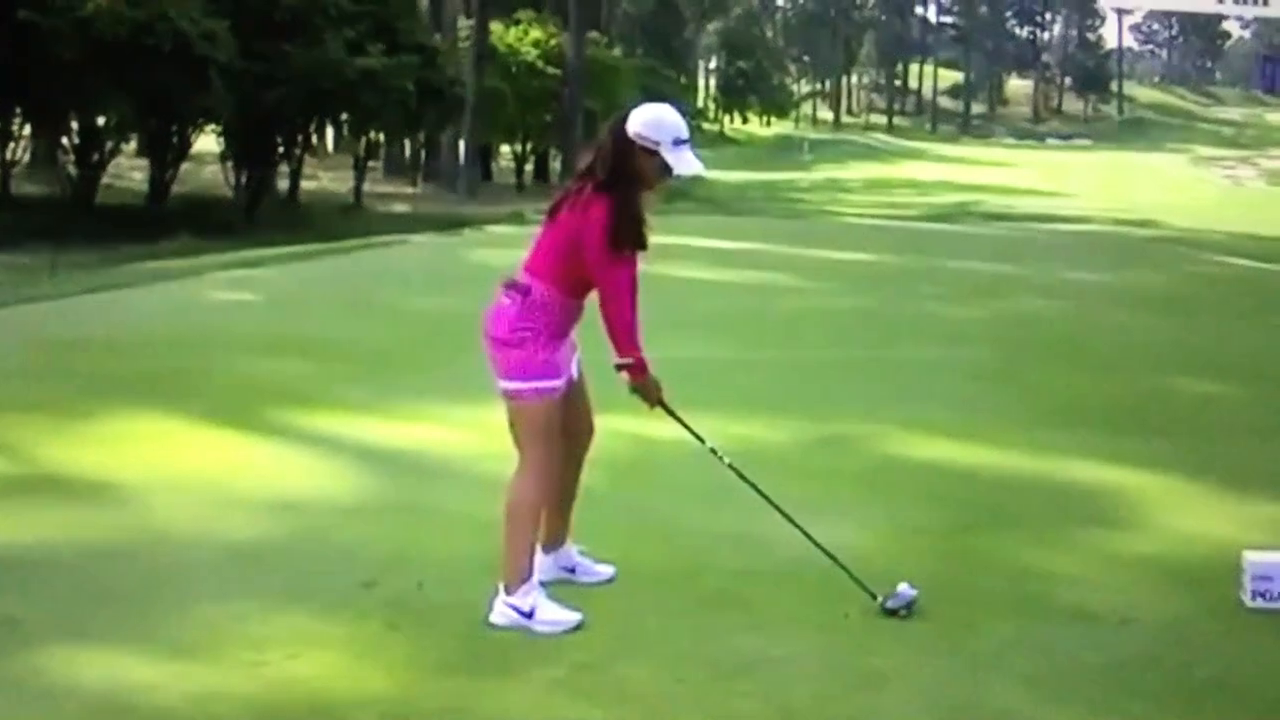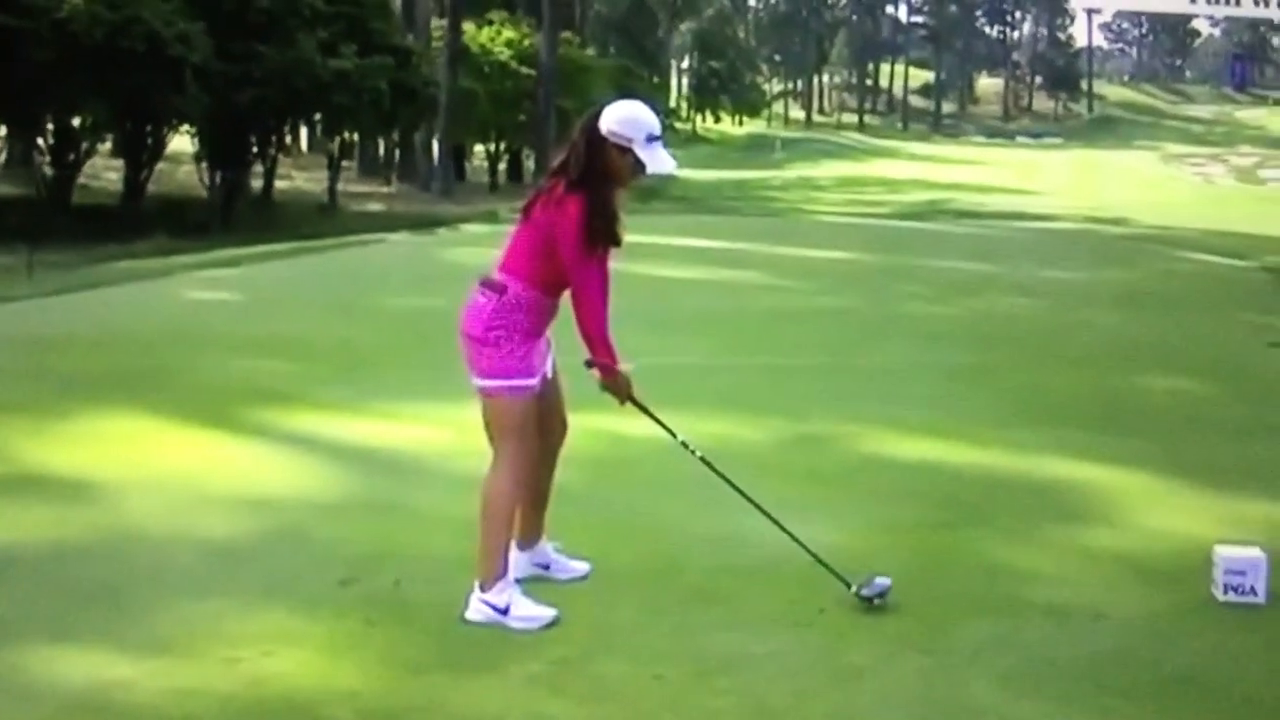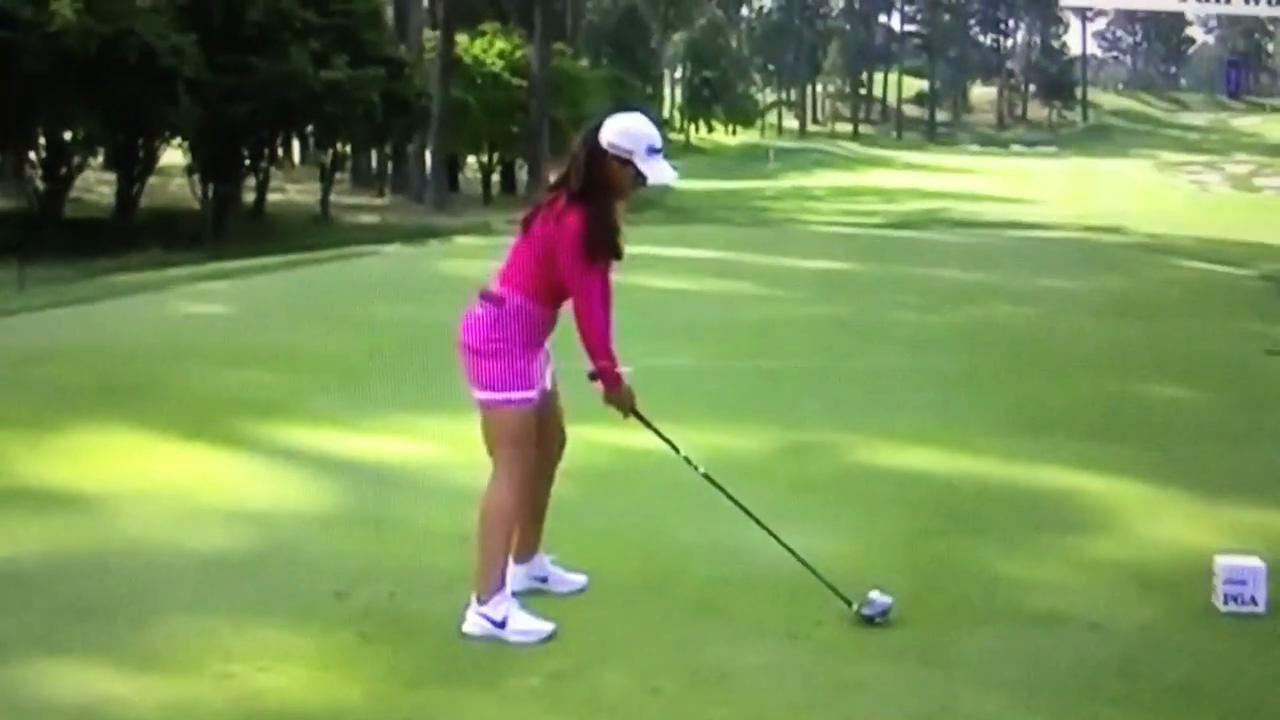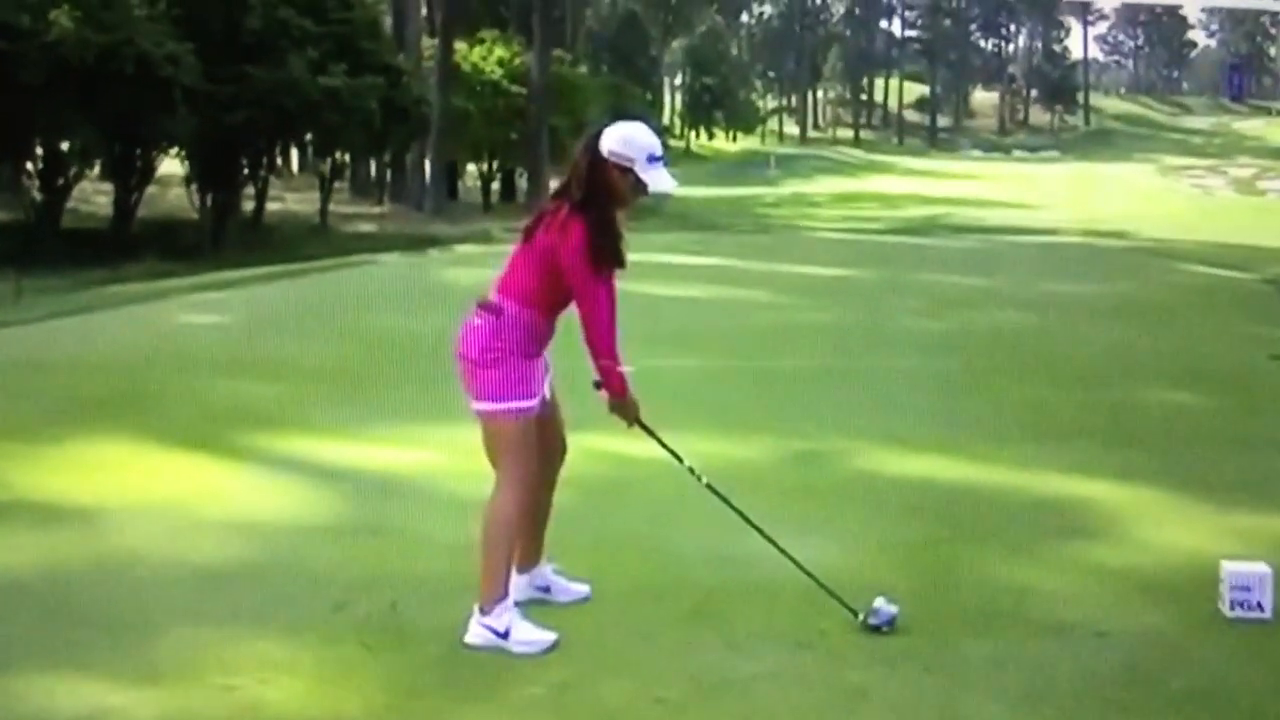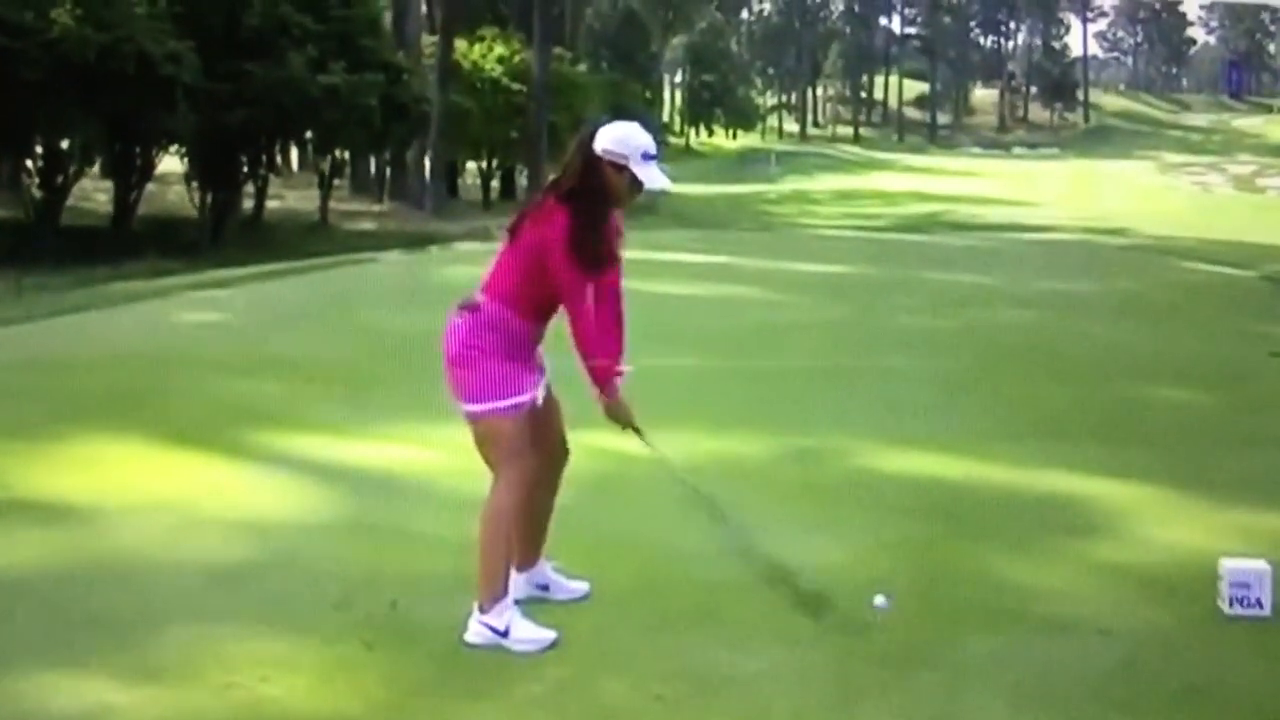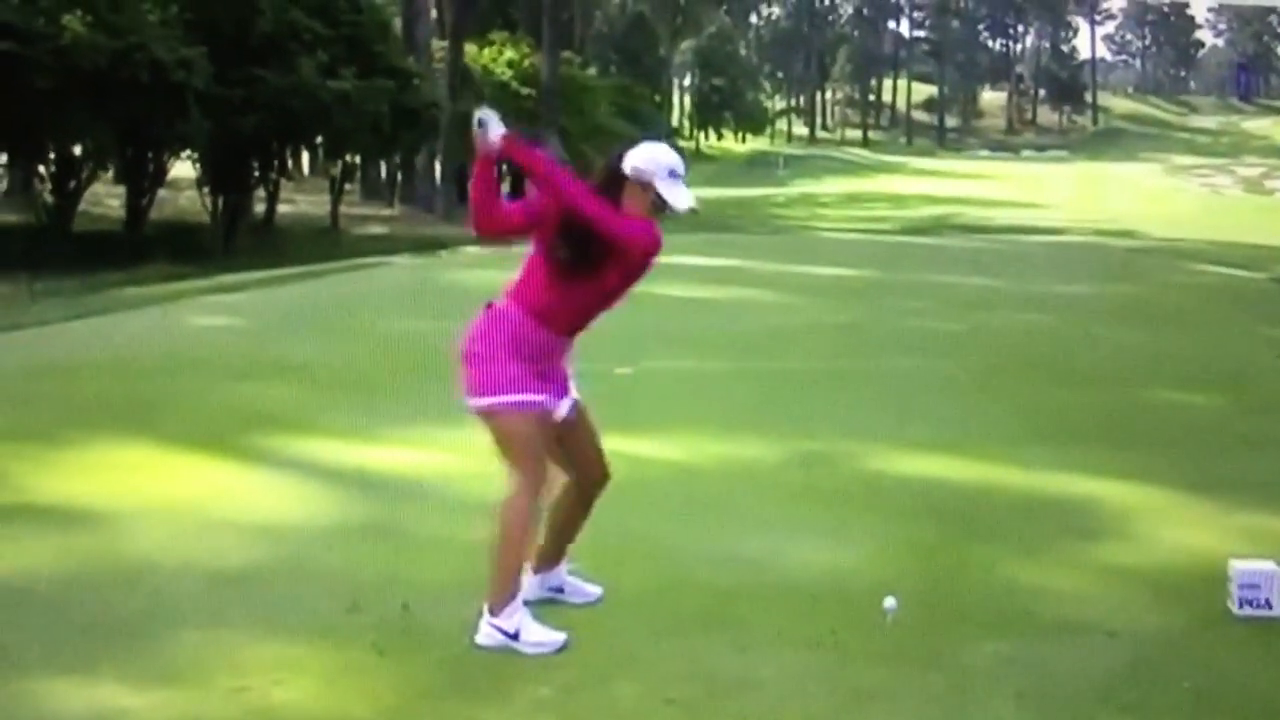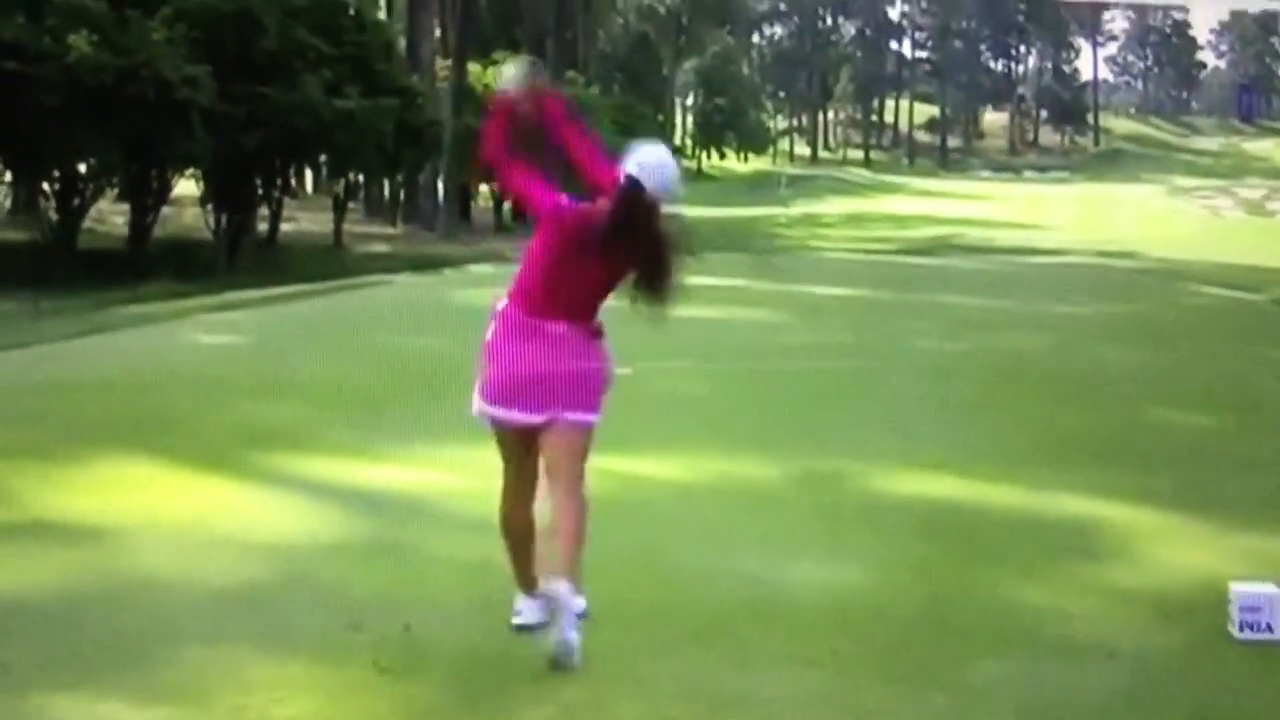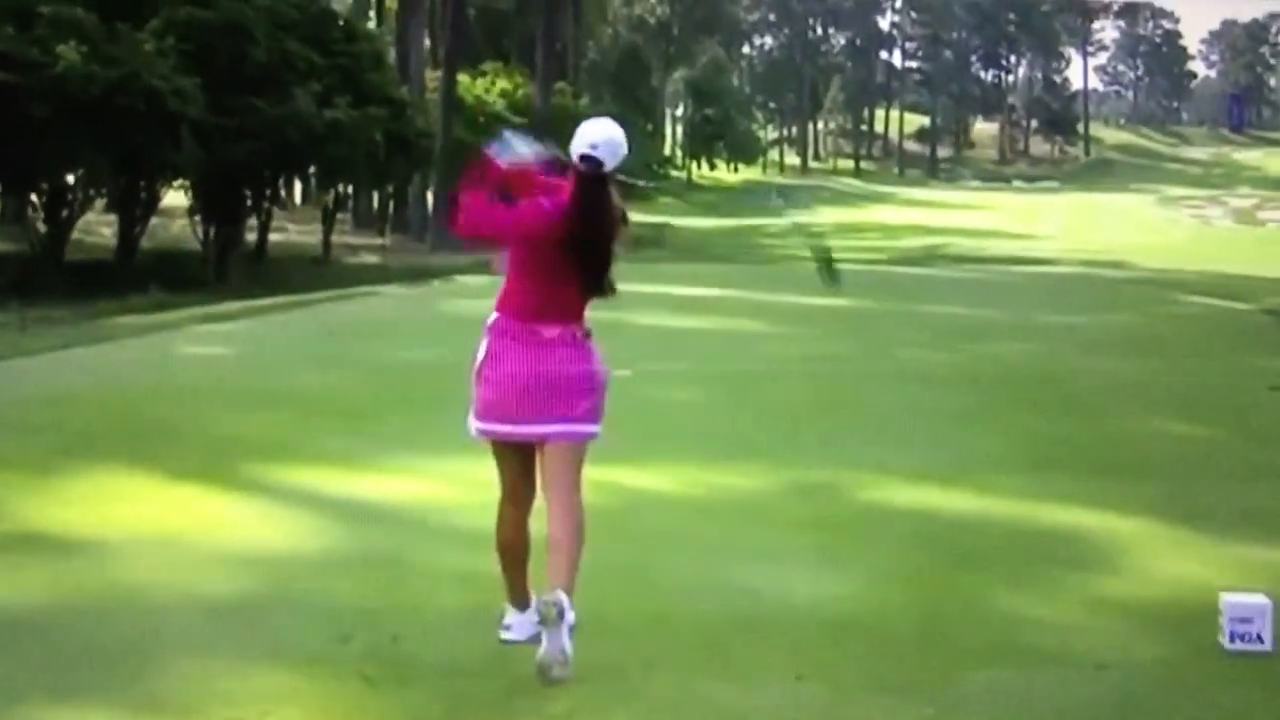
dt=0.5s
person 1, frame 1
left shoulder: (618, 200)
right shoulder: (597, 208)
left elbow: (624, 282)
right elbow: (612, 295)
left wrist: (634, 358)
right wrist: (638, 368)
left hip: (552, 327)
right hip: (525, 327)
left knee: (577, 435)
right knee: (539, 457)
left ankle: (553, 552)
right ankle: (515, 595)
person 1, frame 2
left shoulder: (591, 198)
right shoulder: (570, 204)
left elbow: (594, 282)
right elbow: (584, 292)
left wrist: (605, 357)
right wrist: (607, 365)
left hip: (527, 325)
right hip: (501, 325)
left knee: (551, 433)
right knee: (513, 455)
left ankle: (529, 550)
right ankle: (490, 592)
person 1, frame 3
left shoulder: (594, 210)
right shoulder: (571, 217)
left elbow: (598, 292)
right elbow: (586, 304)
left wrist: (608, 369)
right wrist: (611, 378)
left hip: (526, 336)
right hip: (500, 336)
left knee: (550, 446)
right knee: (513, 467)
left ankle: (526, 563)
right ankle: (487, 606)
person 1, frame 4
left shoulder: (594, 218)
right shoulder: (574, 226)
left elbow: (603, 299)
right elbow: (592, 312)
left wrist: (612, 374)
right wrist: (617, 386)
left hip: (523, 345)
right hip: (499, 345)
left knee: (550, 455)
right knee: (516, 476)
left ankle: (529, 572)
right ankle: (491, 616)
person 1, frame 5
left shoulder: (604, 224)
right shoulder: (557, 214)
left elbow: (606, 299)
right elbow: (573, 301)
left wrist: (612, 371)
right wrist: (606, 388)
left hip: (520, 348)
right hip: (484, 344)
left knee: (552, 456)
right knee: (515, 474)
left ankle: (527, 570)
right ankle: (490, 614)
person 1, frame 6
left shoulder: (643, 241)
right shoulder: (562, 206)
left elbow: (584, 206)
right elbow: (489, 225)
left wrist: (517, 149)
right wrist: (488, 157)
left hip: (545, 362)
right hip: (500, 347)
left knee: (592, 473)
right knee: (533, 477)
left ankle: (544, 572)
right ankle: (500, 617)
person 1, frame 7
left shoulder: (566, 219)
right shoulder: (637, 239)
left elbow: (499, 162)
right elbow: (595, 163)
left wrist: (507, 101)
right wrist: (549, 100)
left hip: (514, 348)
right hip: (574, 357)
left knee: (518, 481)
right knee: (566, 484)
left ankle: (530, 596)
right ankle: (561, 592)
person 1, frame 8
left shoulder: (552, 212)
right shoulder: (602, 213)
left elbow: (470, 222)
left wrist: (497, 165)
right wrist: (519, 168)
left hip: (511, 354)
right hip: (570, 360)
left knee: (515, 496)
right knee: (564, 493)
left ankle: (519, 612)
right ankle: (559, 600)
